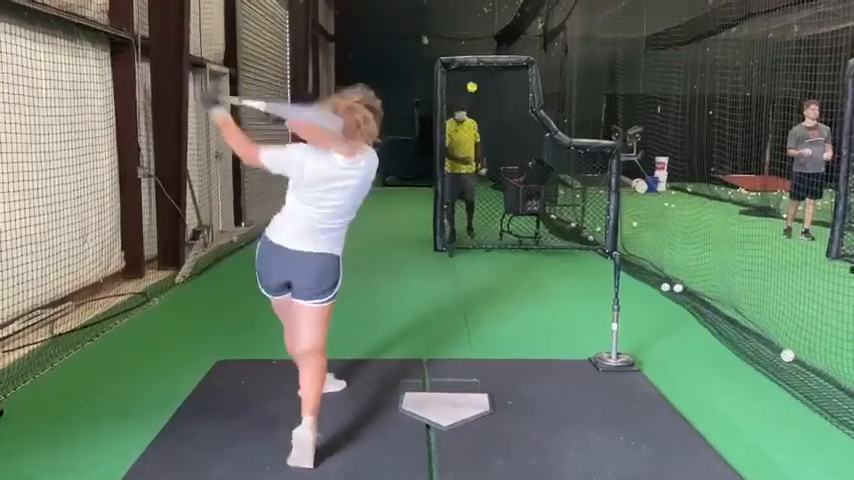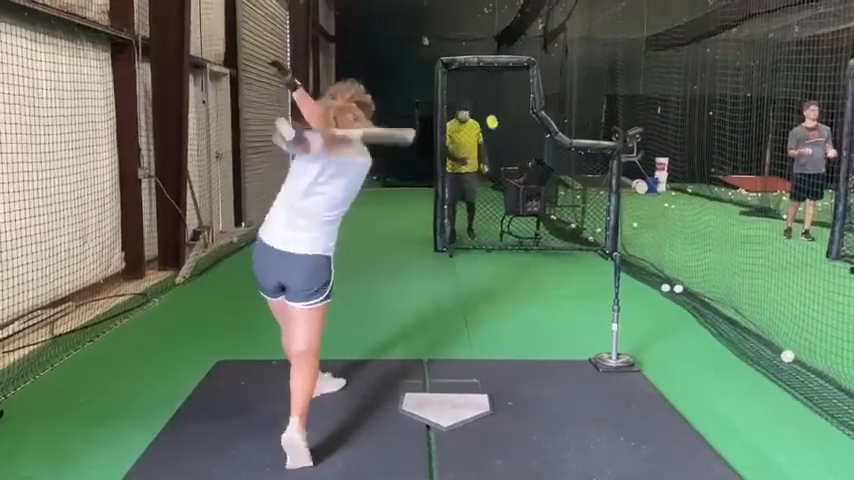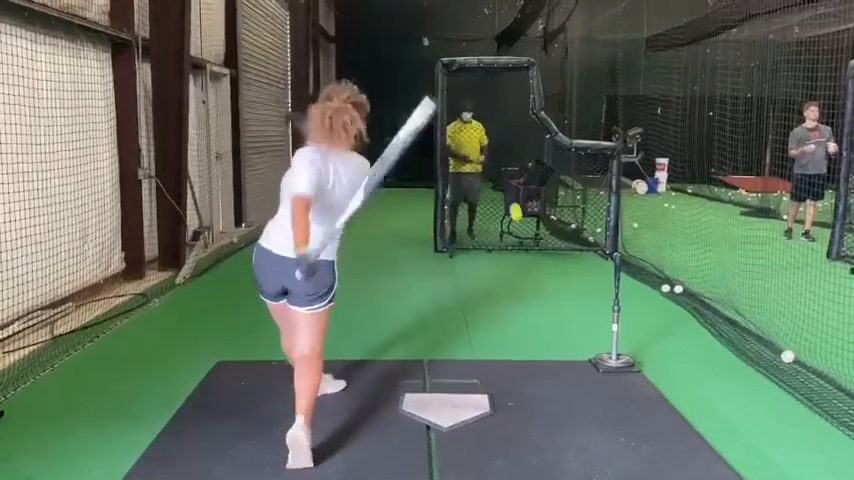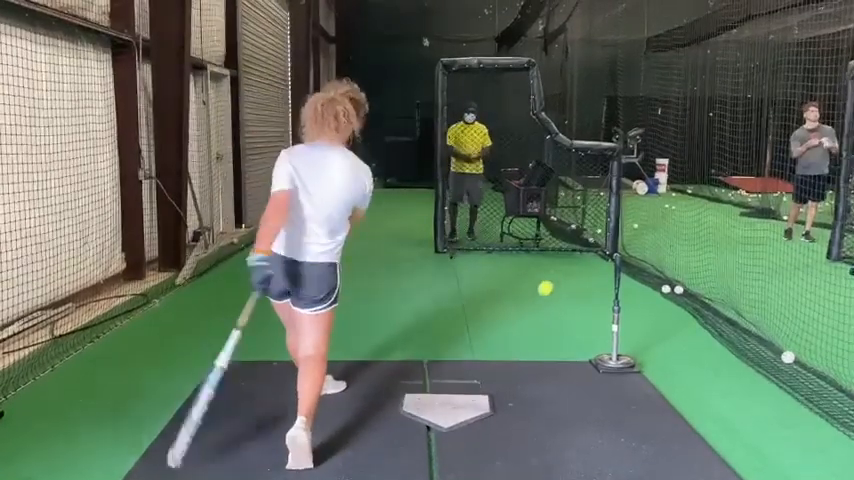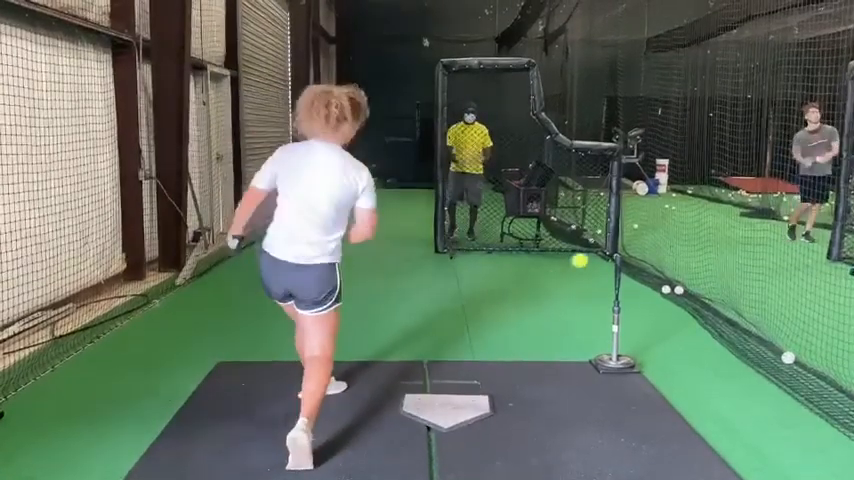
dt=0.2s
person 1, frame 1
left shoulder: (306, 158)
right shoulder: (368, 161)
left elbow: (250, 154)
left wrist: (218, 111)
right wrist: (298, 122)
left hip: (274, 252)
right hip: (319, 263)
left knee: (296, 329)
right knee: (312, 348)
left ankle: (314, 381)
right ankle: (307, 426)
person 1, frame 2
left shoulder: (318, 144)
right shoulder: (361, 158)
left elbow: (316, 127)
right elbow: (333, 126)
left wrist: (294, 135)
right wrist: (297, 89)
left hip: (270, 252)
right hip: (312, 261)
left knee: (292, 329)
right knee: (304, 349)
left ankle: (312, 379)
right ankle: (297, 425)
person 1, frame 3
left shoulder: (308, 158)
right shoulder: (361, 167)
left elbow: (300, 206)
left wrist: (301, 250)
left hip: (271, 257)
right hip: (317, 269)
left knee: (291, 333)
right knee: (308, 350)
left ankle: (313, 381)
right ankle: (301, 425)
person 1, frame 4
left shoulder: (291, 158)
right shoulder: (362, 173)
left elbow: (277, 208)
left wrist: (259, 255)
left hip: (277, 260)
right hip: (320, 269)
left knee: (297, 332)
right knee: (313, 352)
left ankle: (315, 382)
right ankle: (303, 426)
person 1, frame 5
left shoulder: (286, 155)
right shoulder: (358, 173)
left elbow: (250, 200)
right elbow: (365, 232)
left wrist: (234, 233)
left hip: (274, 262)
right hip: (318, 271)
left knee: (307, 327)
right knee: (319, 354)
left ankle: (317, 383)
right ankle: (303, 427)
person 2, frame 1
left shoulder: (825, 130)
right shoulder: (796, 130)
left elbow: (828, 147)
right elbow: (789, 151)
left wrist: (829, 154)
right wrist: (800, 152)
left hip: (818, 171)
right hip: (800, 171)
left knee: (811, 201)
right knee: (795, 201)
left ankle: (806, 230)
right ankle: (788, 227)
person 2, frame 2
left shoulder: (825, 130)
right shoulder: (796, 131)
left elbow: (829, 148)
right elbow: (790, 152)
left wrist: (832, 153)
right wrist: (800, 152)
left hip: (818, 172)
right hip: (800, 172)
left knee: (811, 202)
right knee: (795, 202)
left ankle: (806, 231)
right ankle: (788, 228)
person 2, frame 3
left shoulder: (826, 130)
right shoulder: (797, 132)
left elbow: (831, 148)
right elbow: (791, 152)
left wrist: (833, 149)
right wrist: (802, 150)
left hip: (819, 173)
right hip: (801, 172)
left knee: (812, 202)
right knee: (796, 202)
left ankle: (806, 231)
right ankle: (789, 228)
person 2, frame 4
left shoulder: (828, 130)
right shoulder: (798, 134)
left elbow: (836, 149)
right elbow: (794, 153)
left wrist: (831, 145)
right wrist: (807, 145)
left hip: (821, 173)
right hip: (803, 174)
left knee: (813, 204)
right knee: (797, 204)
left ankle: (806, 232)
right ankle: (789, 228)
person 2, frame 5
left shoulder: (830, 130)
right shoulder: (800, 136)
left elbow: (836, 149)
right elbow: (796, 156)
left wrist: (827, 156)
right wrist: (803, 160)
left hip: (824, 175)
right hip: (807, 175)
left knee: (817, 205)
right knee: (806, 204)
left ankle: (807, 232)
right ankle: (792, 225)
person 3, frame 1
left shoulder: (472, 124)
right shoulder: (447, 127)
left elbow: (477, 145)
right elbow: (444, 150)
left wrist: (480, 163)
right wrist: (459, 159)
left hip: (470, 170)
right hip: (452, 171)
left knee: (470, 200)
right knee: (450, 202)
left ankle: (470, 226)
right ankle: (452, 230)
person 3, frame 2
left shoulder: (475, 125)
right shoulder: (449, 127)
left elbow: (480, 145)
left wrist: (484, 162)
right wrist: (457, 159)
left hip: (472, 170)
right hip: (454, 170)
left knee: (471, 201)
right knee: (452, 202)
left ankle: (470, 227)
right ankle: (452, 231)
person 3, frame 3
left shoulder: (479, 127)
right shoulder: (451, 128)
left elbow: (484, 145)
right elbow: (447, 148)
left wrist: (483, 156)
right wrist: (460, 156)
left hip: (474, 170)
right hip: (456, 170)
left knee: (473, 201)
right knee: (454, 202)
left ankle: (470, 228)
right ankle: (452, 231)
person 3, frame 4
left shoulder: (482, 129)
right shoulder: (454, 129)
left elbow: (487, 149)
right elbow: (449, 148)
left wrist: (479, 155)
right wrist: (461, 156)
left hip: (476, 171)
right hip: (457, 171)
left knee: (474, 203)
right knee: (453, 201)
left ankle: (471, 229)
right ankle: (453, 229)
person 3, frame 5
left shoulder: (483, 130)
right shoulder: (454, 129)
left elbow: (488, 149)
right elbow: (448, 148)
left wrist: (484, 158)
right wrist: (452, 157)
left hip: (475, 172)
right hip: (456, 170)
left knee: (474, 203)
right knee: (452, 200)
left ankle: (471, 229)
right ankle: (452, 225)
